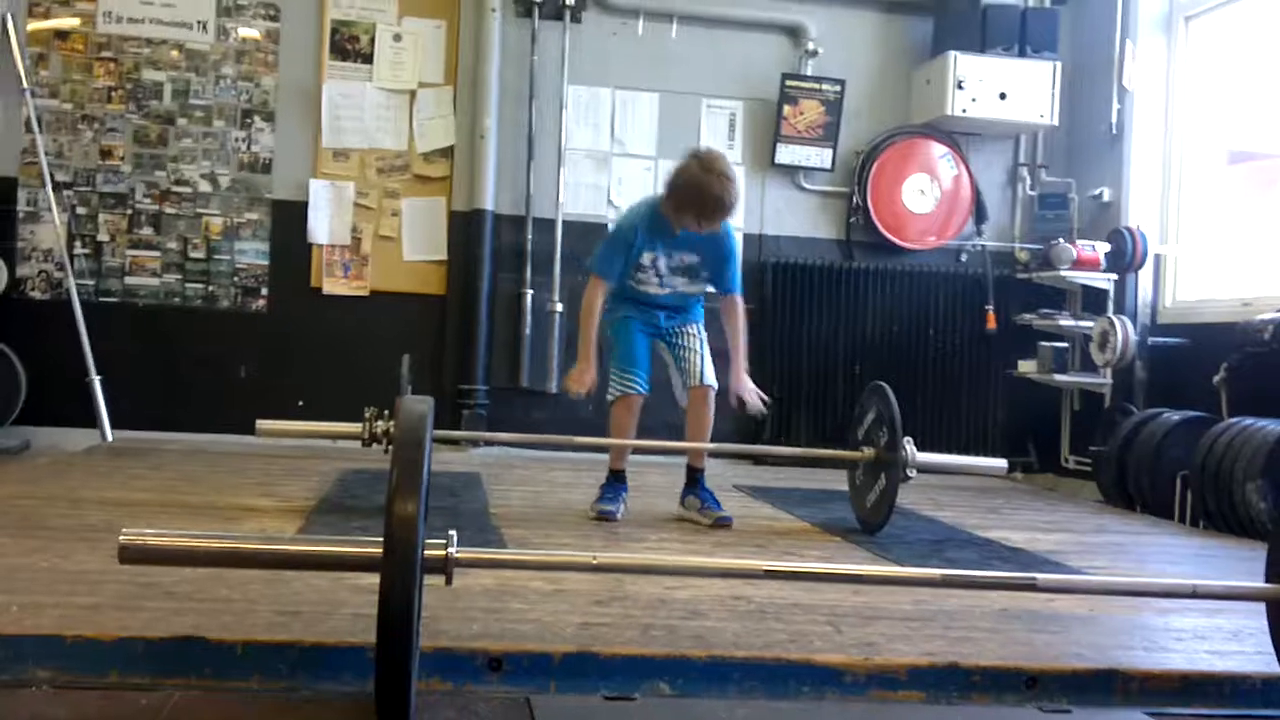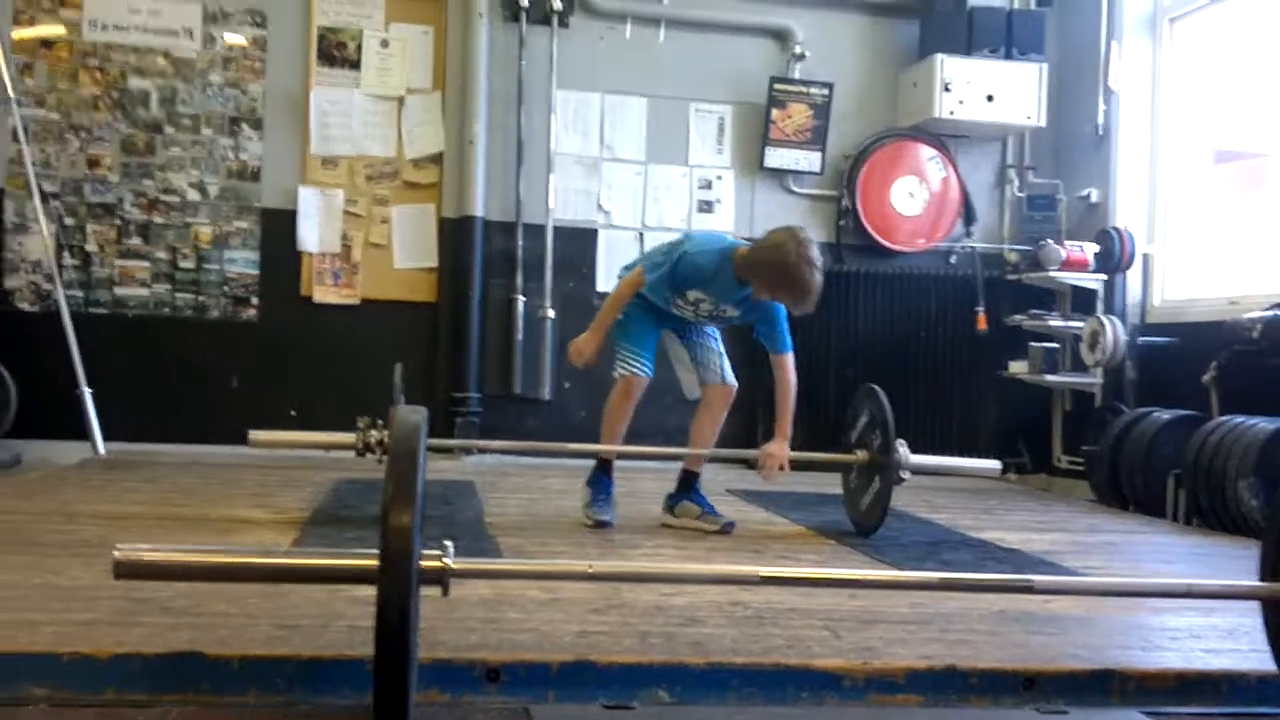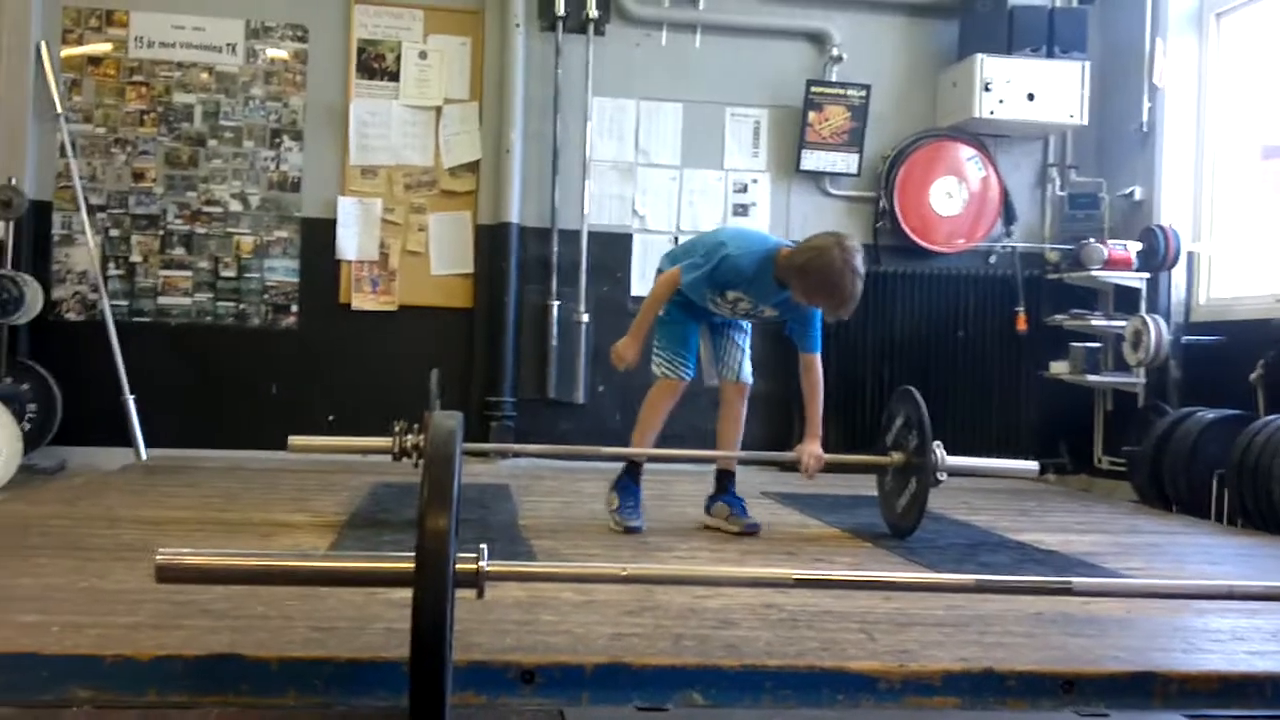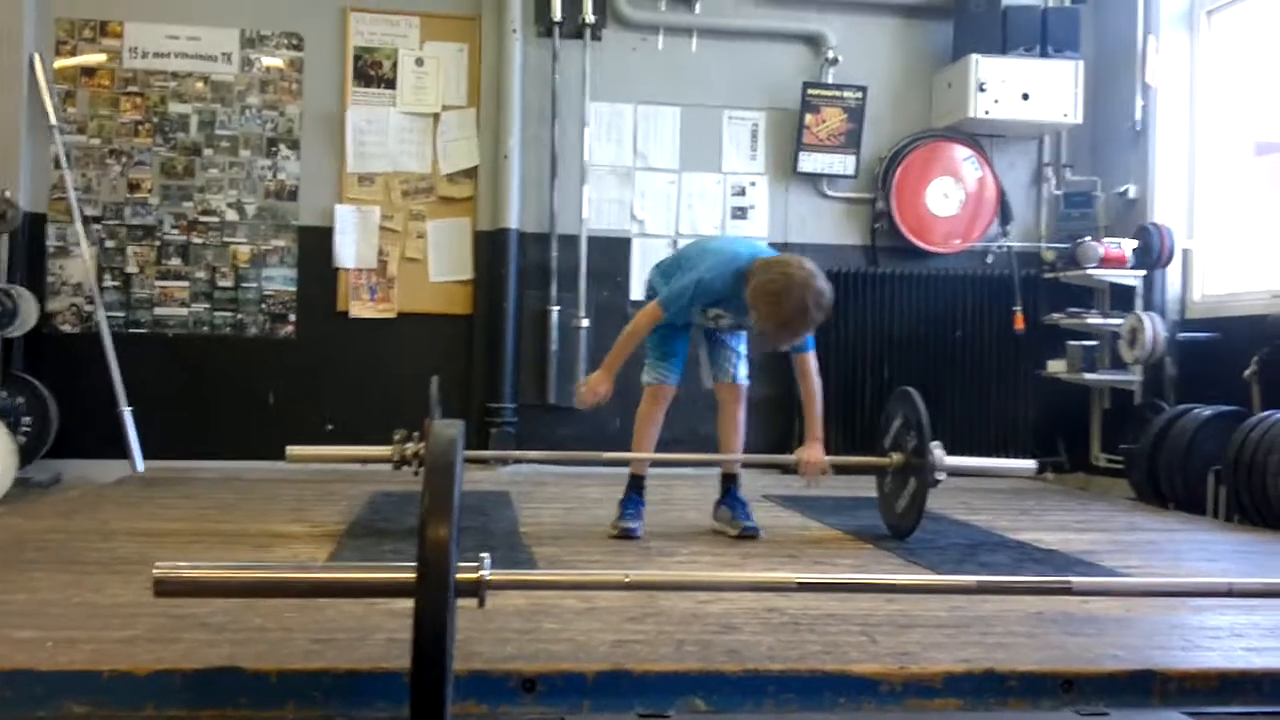
dt=0.4s
person 1, frame 1
left shoulder: (721, 234)
right shoulder: (636, 224)
left elbow: (732, 303)
right elbow: (596, 288)
left wrist: (739, 371)
right wrist: (584, 360)
left hip: (685, 314)
right hip: (632, 310)
left knee: (703, 389)
right knee: (629, 395)
left ankle: (695, 487)
right ankle: (615, 485)
person 1, frame 2
left shoulder: (768, 301)
right shoulder: (700, 255)
left elbow: (784, 367)
right elbow: (632, 280)
left wrist: (780, 439)
right wrist: (594, 334)
left hip: (695, 319)
right hip: (646, 301)
left knee: (722, 389)
right knee: (633, 380)
left ankle: (684, 492)
right ankle: (601, 479)
person 1, frame 3
left shoulder: (808, 293)
right shoulder: (740, 257)
left elbow: (811, 366)
right elbow: (668, 278)
left wrist: (811, 438)
right wrist: (633, 339)
left hip: (729, 307)
right hip: (684, 288)
left knee: (736, 387)
right knee: (673, 380)
left ankle: (723, 494)
right ankle: (626, 483)
person 1, frame 4
left shoulder: (791, 300)
right shoulder: (714, 276)
left elbow: (807, 369)
right elbow: (647, 317)
left wrist: (814, 441)
right wrist: (606, 374)
left hip: (733, 309)
right hip: (670, 292)
left knee: (733, 391)
right knee: (660, 389)
left ankle: (729, 499)
right ankle: (634, 496)
